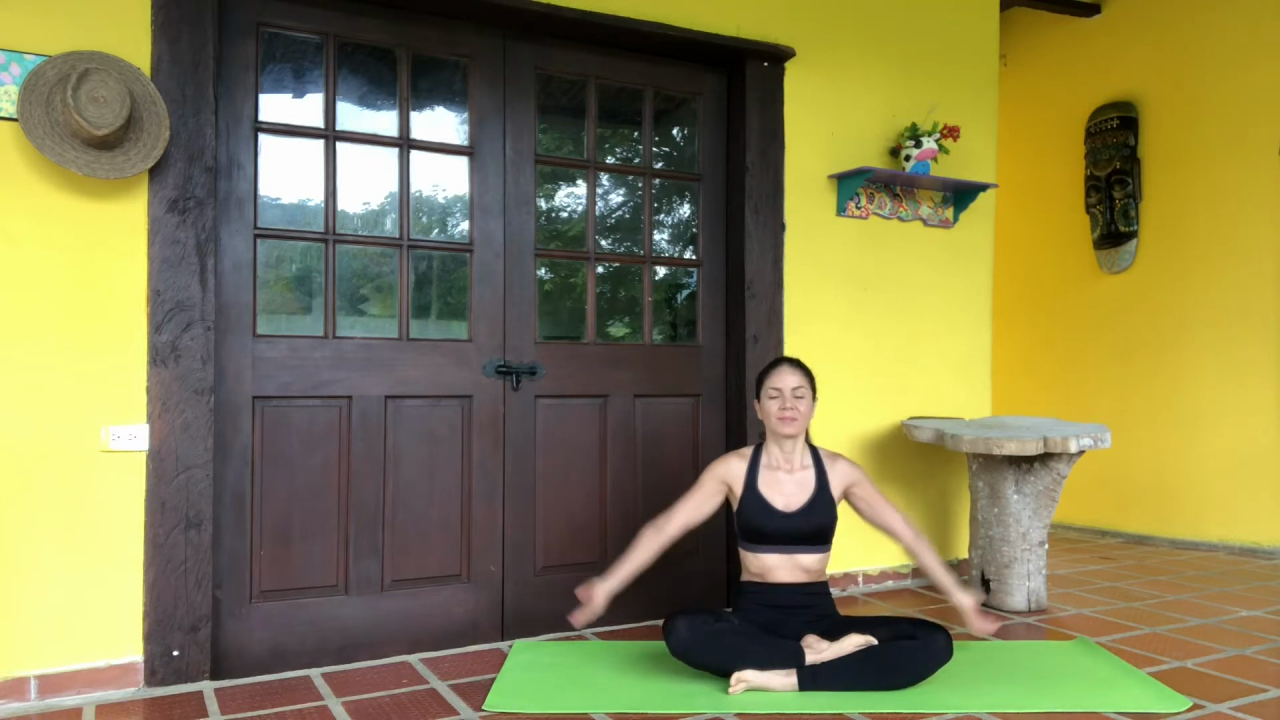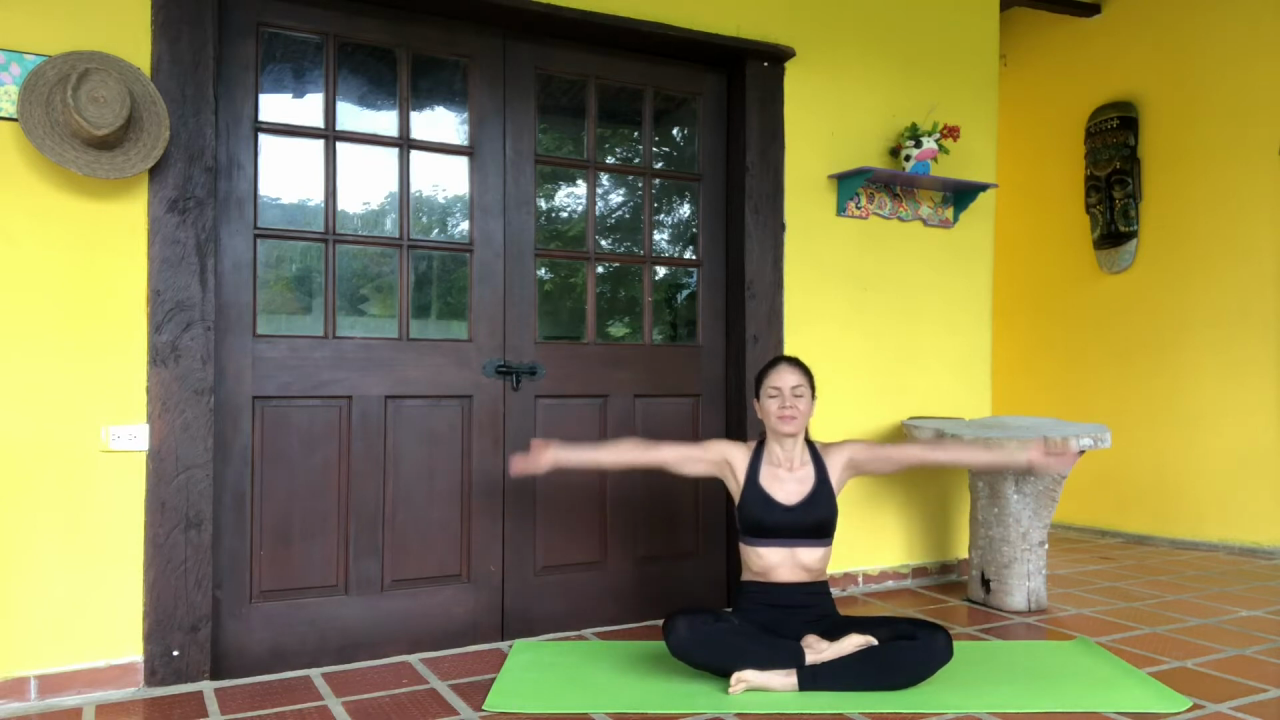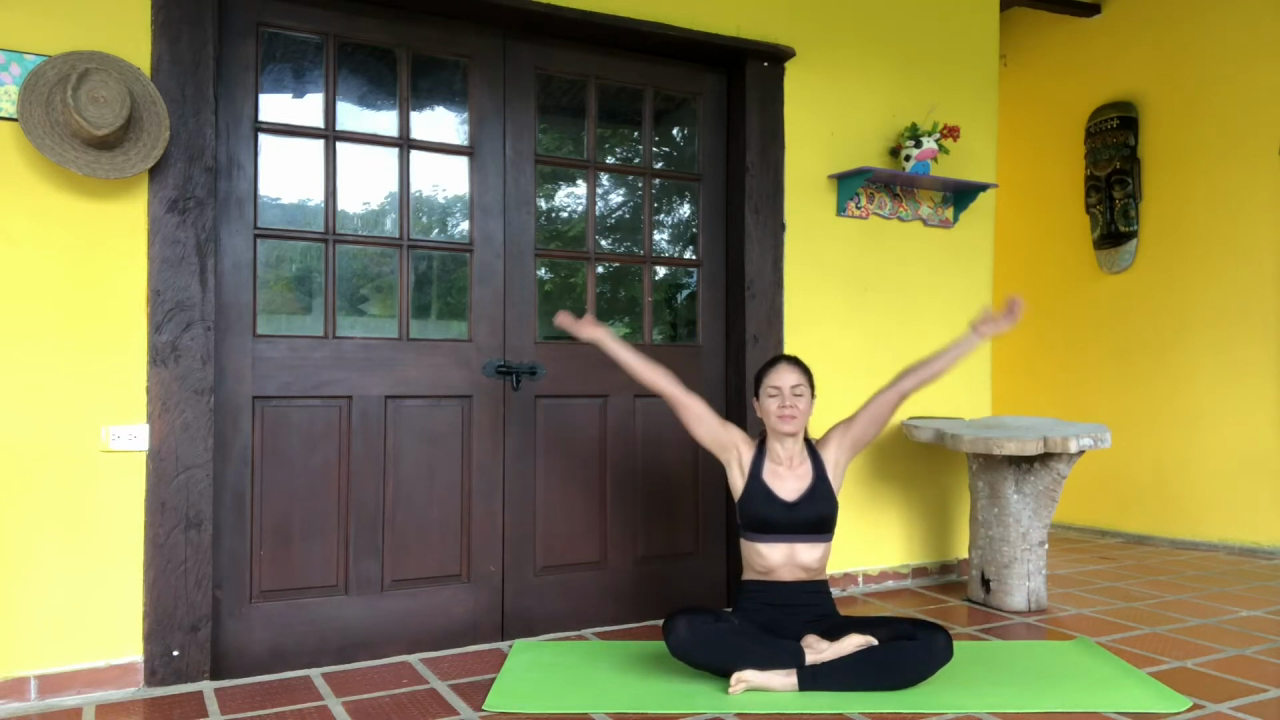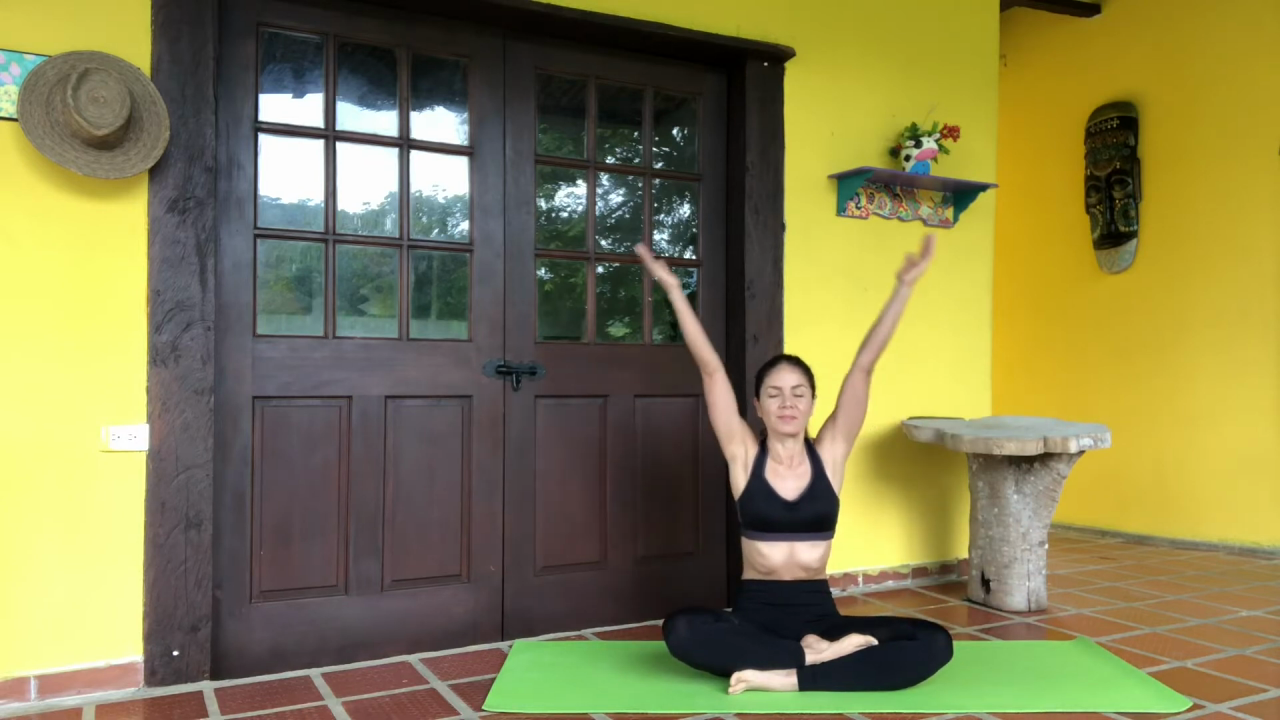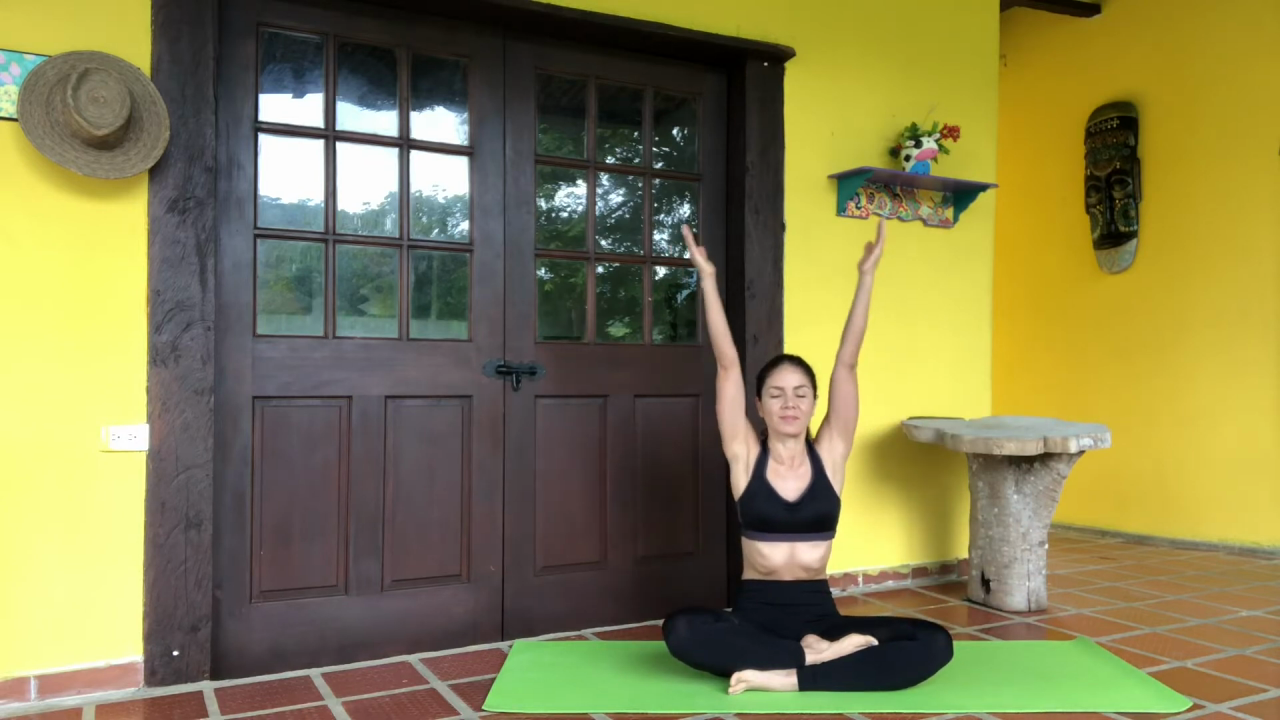
dt=0.3s
person 1, frame 1
left shoulder: (840, 471)
right shoulder: (733, 469)
left elbow: (906, 532)
right elbow: (665, 528)
left wrist: (958, 596)
right wrist: (608, 587)
left hip: (818, 615)
right hip: (751, 616)
left knee: (934, 643)
right knee: (681, 631)
left ankle: (785, 676)
right ankle: (814, 656)
person 1, frame 2
left shoulder: (837, 461)
right shoulder: (735, 460)
left elbow: (928, 453)
right elbow: (647, 453)
left wrist: (1021, 454)
right wrist: (563, 453)
left hip: (817, 612)
right hip: (754, 613)
left knee: (935, 643)
right knee: (682, 630)
left ankle: (785, 675)
right ankle: (817, 658)
person 1, frame 3
left shoulder: (832, 454)
right shoulder: (739, 454)
left elbow: (899, 390)
right elbow: (673, 392)
left wrist: (975, 335)
right wrist: (603, 338)
left hip: (818, 612)
right hip: (753, 614)
left knee: (934, 644)
right knee: (682, 630)
left ankle: (787, 674)
right ankle: (817, 653)
person 1, frame 4
left shoulder: (830, 454)
right shoulder: (745, 454)
left elbow: (863, 365)
right elbow: (711, 368)
left wrist: (904, 287)
right wrist: (673, 289)
left hip: (818, 612)
right hip: (754, 613)
left knee: (935, 644)
right knee: (683, 630)
left ankle: (784, 674)
right ankle: (816, 655)
person 1, frame 5
left shoulder: (830, 454)
right shoulder: (745, 455)
left elbow: (847, 362)
right elbow: (727, 364)
left wrist: (866, 276)
right wrist: (706, 278)
left hip: (819, 613)
right hip: (754, 614)
left knee: (934, 644)
right knee: (682, 630)
left ankle: (787, 676)
right ankle: (815, 655)
